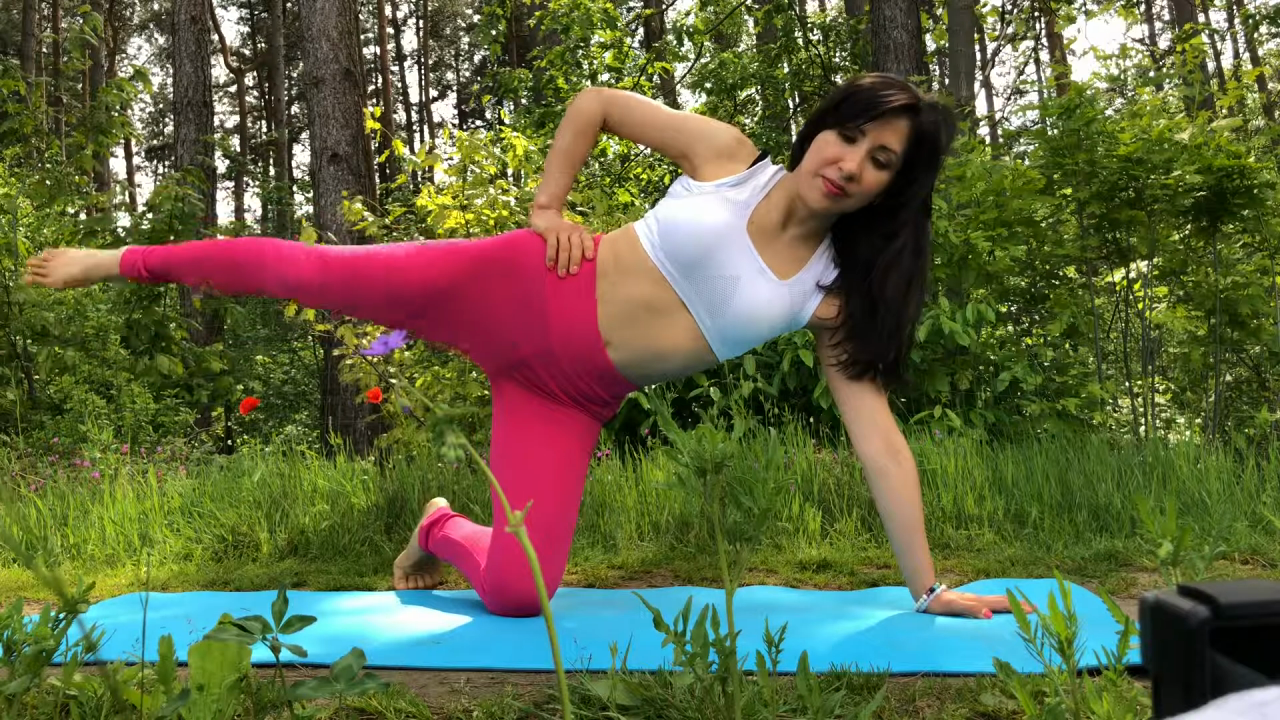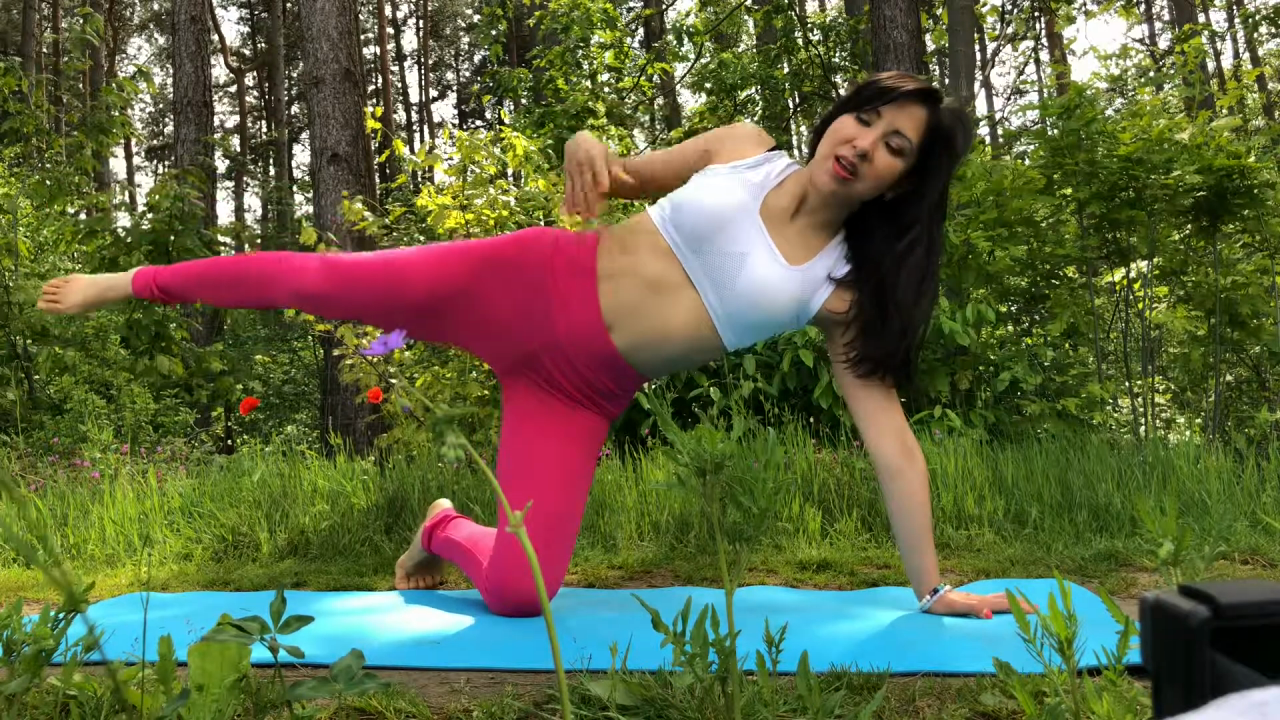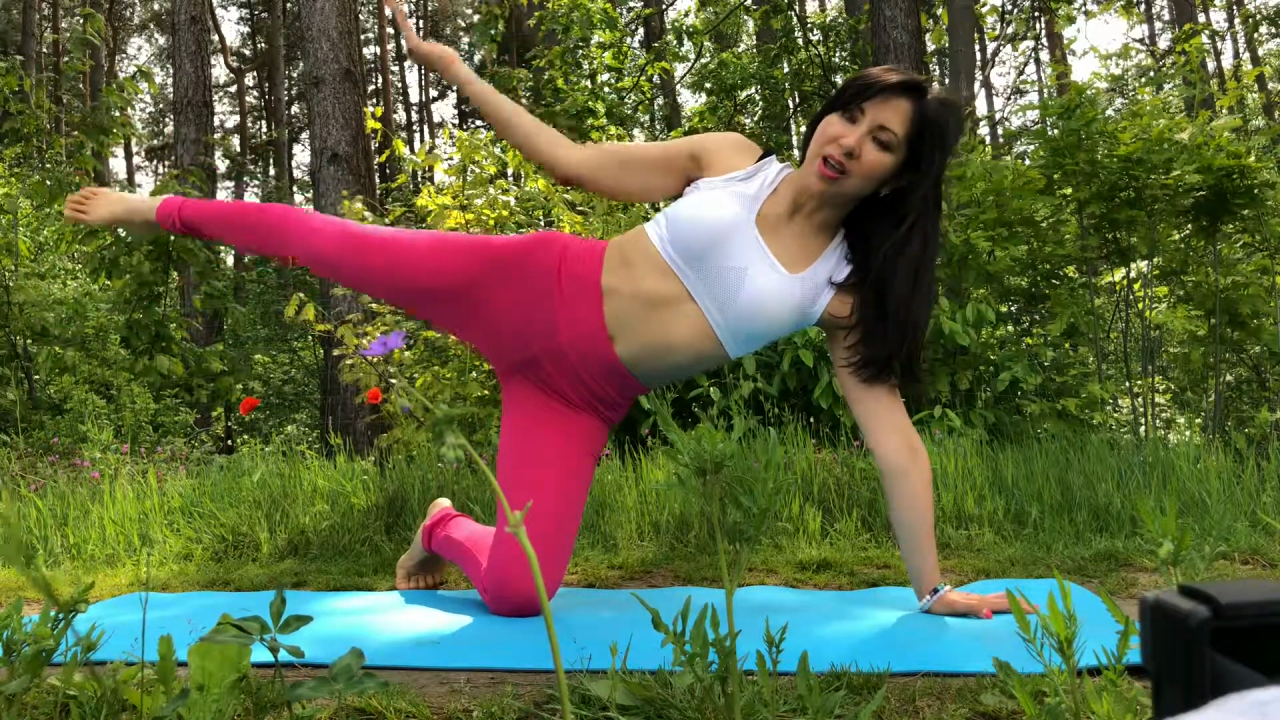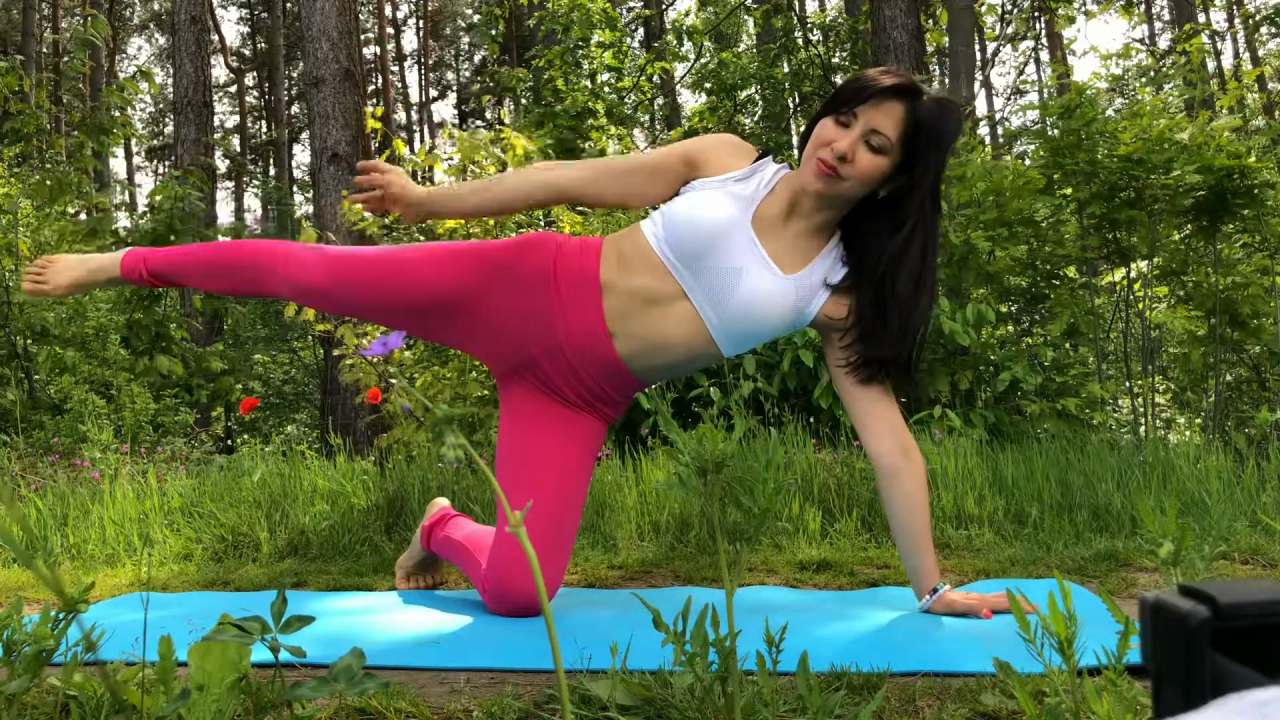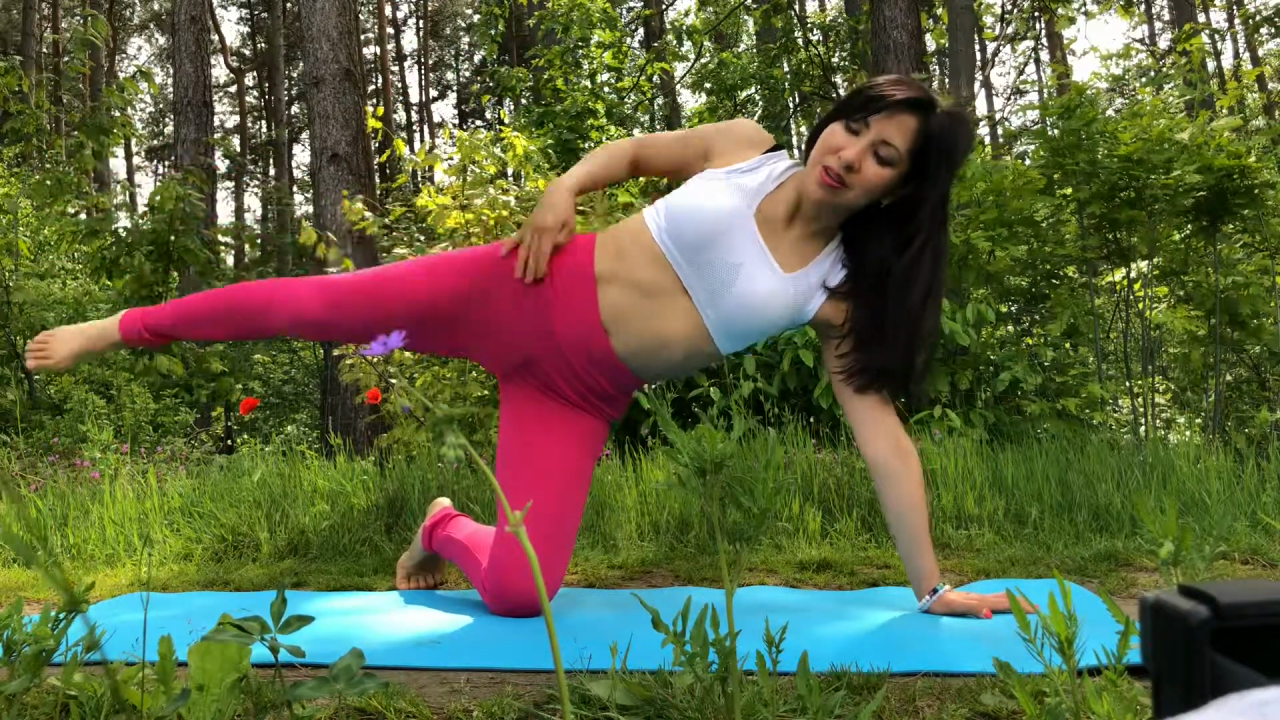
dt=1s
person 1, frame 1
left shoulder: (836, 298)
right shoulder: (724, 152)
left elbow: (879, 438)
right elbow: (595, 103)
left wrist: (927, 585)
right wrist: (547, 207)
left hip: (570, 398)
right hip: (521, 292)
left knee: (519, 592)
right knee: (310, 272)
left ankle: (444, 531)
right ankle: (118, 264)
person 1, frame 2
left shoulder: (846, 292)
right shoulder: (745, 147)
left elbow: (891, 437)
right elbow: (621, 183)
left wrist: (932, 584)
right wrist: (587, 153)
left hip: (580, 393)
right hip: (533, 285)
left knee: (522, 592)
right knee: (320, 276)
left ankle: (447, 532)
right ankle: (135, 284)
person 1, frame 3
left shoulder: (846, 297)
right shoulder: (727, 158)
left elbow: (891, 434)
right elbow: (573, 164)
left wrist: (930, 580)
left hip: (579, 392)
right hip: (531, 286)
left knee: (517, 591)
right knee: (335, 245)
left ankle: (445, 531)
right ankle: (157, 213)
person 1, frame 4
left shoulder: (842, 296)
right shoulder: (726, 158)
left elbow: (889, 438)
right elbow: (575, 178)
left wrist: (933, 585)
right wrist: (433, 195)
left hip: (579, 397)
right hip: (527, 292)
left knee: (519, 592)
right knee: (314, 272)
left ankle: (447, 532)
right ankle: (119, 262)
person 1, frame 5
left shoulder: (839, 297)
right shoulder: (744, 147)
left elbow: (882, 435)
right elbow: (629, 150)
left wrist: (930, 583)
right wrist: (562, 190)
left hip: (578, 395)
right hip: (531, 297)
left knee: (520, 593)
right knee: (309, 302)
left ankle: (448, 531)
right ankle: (115, 328)
